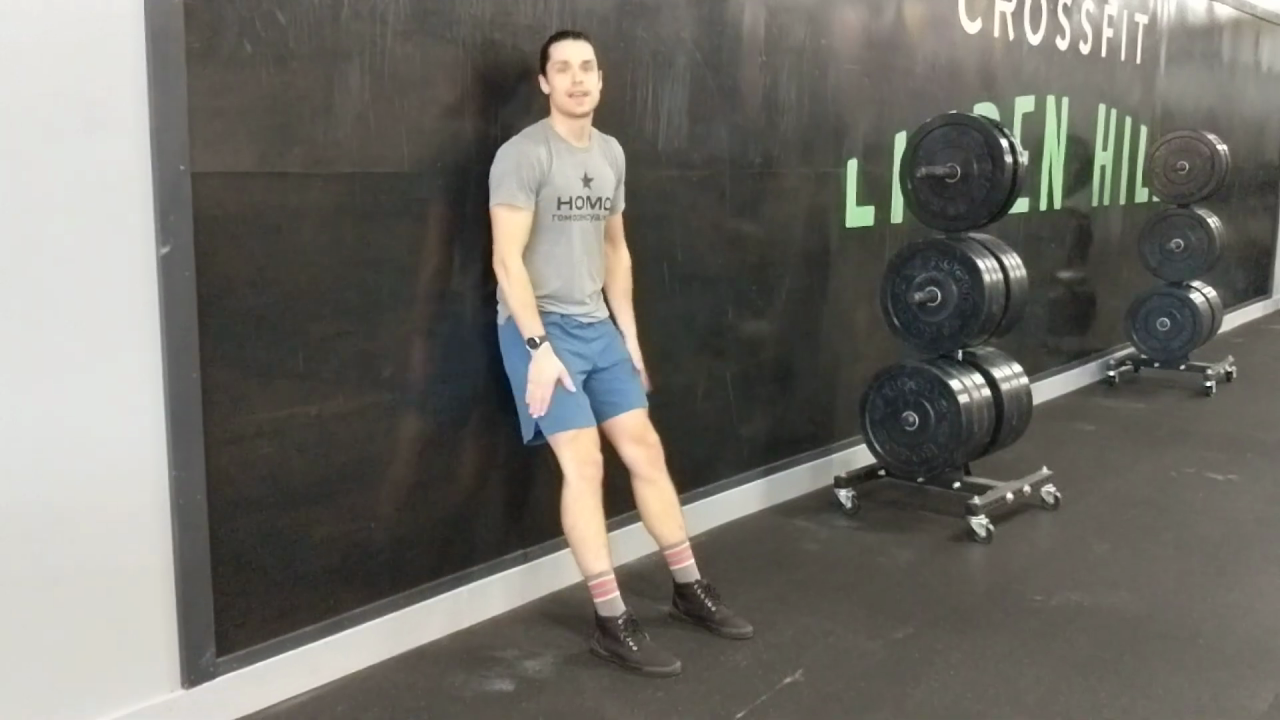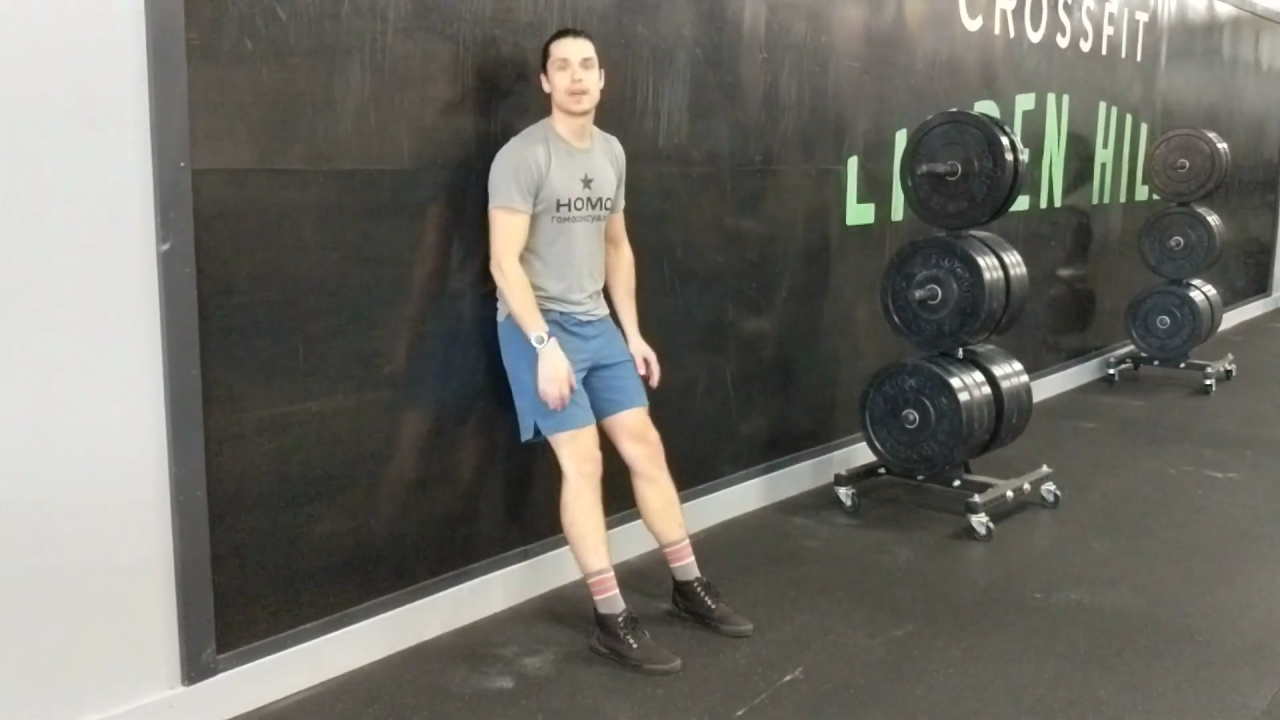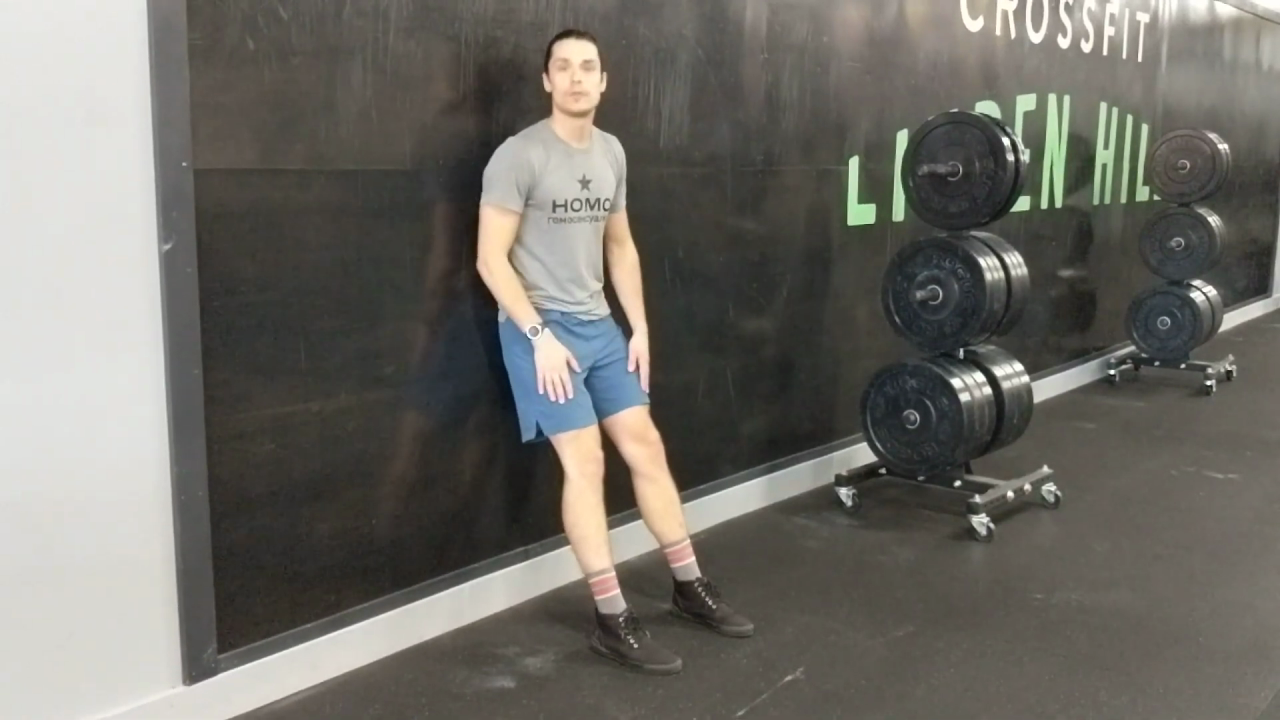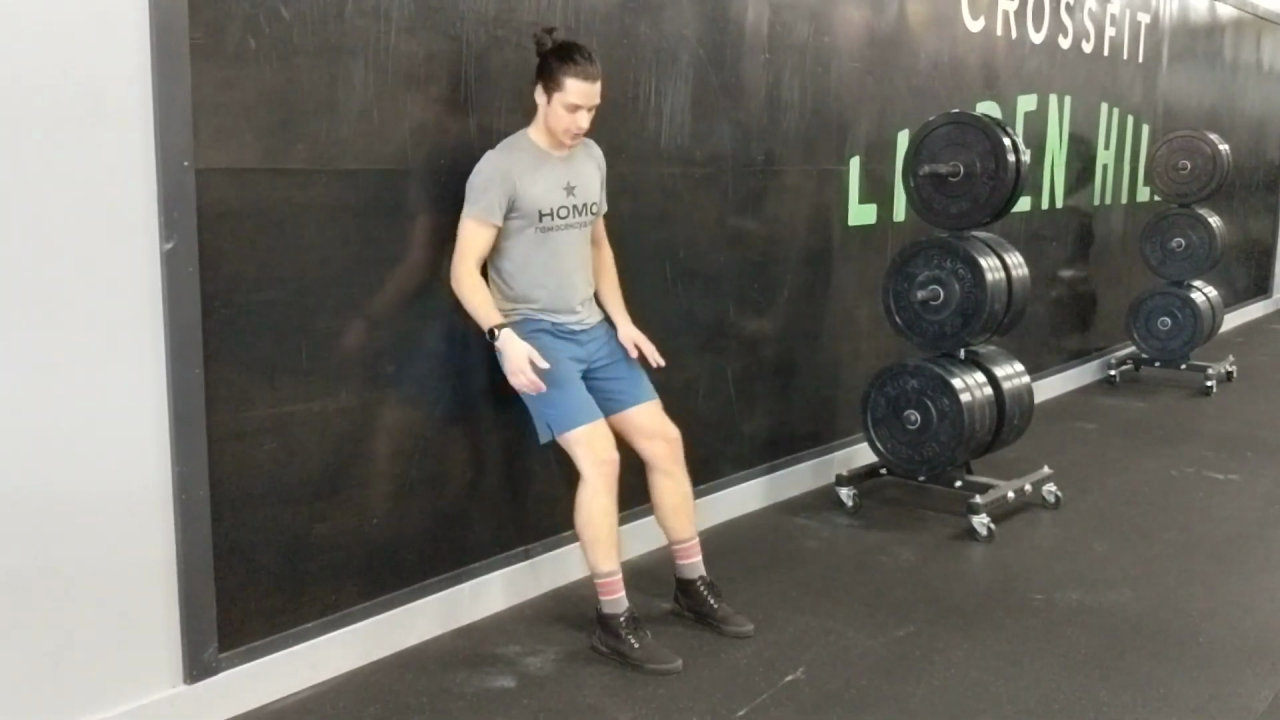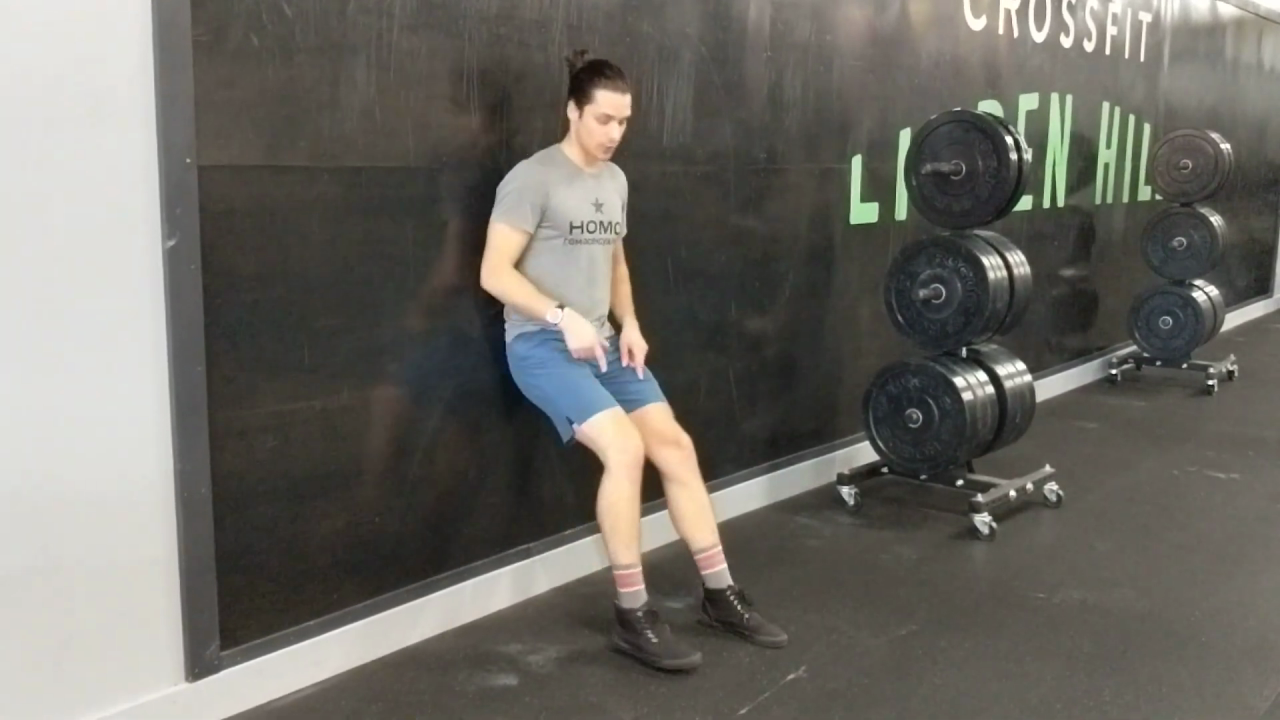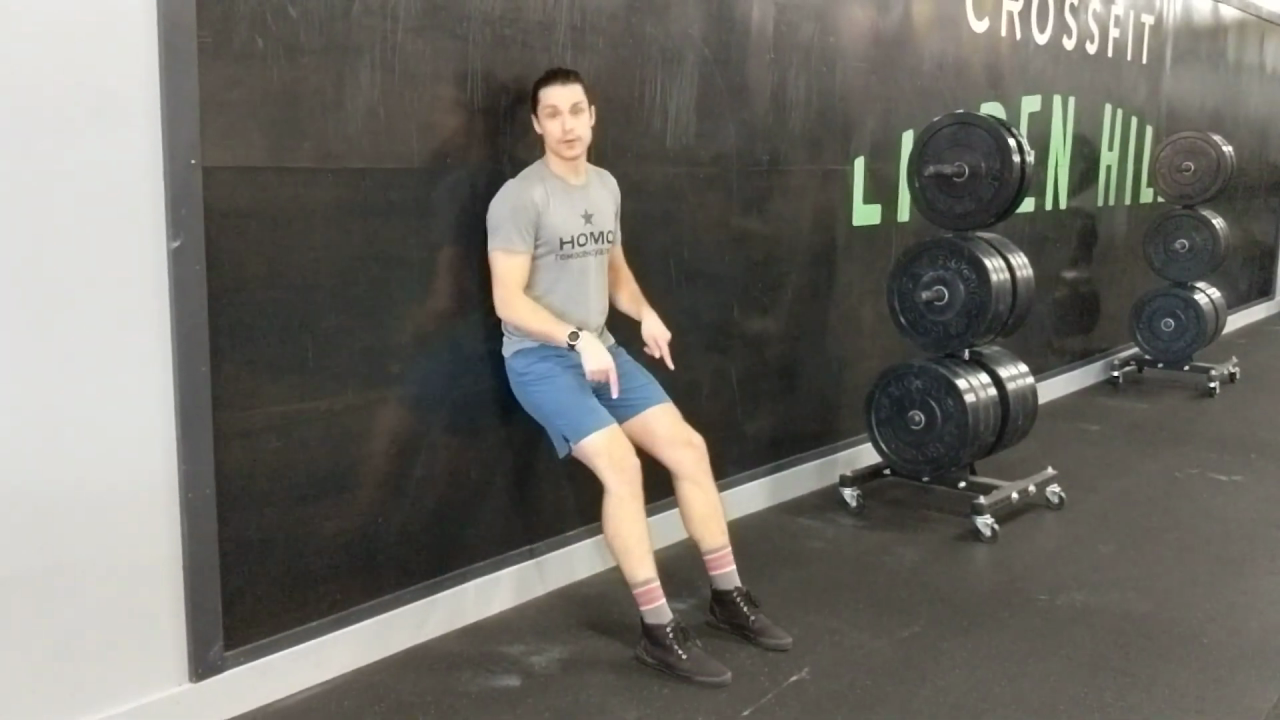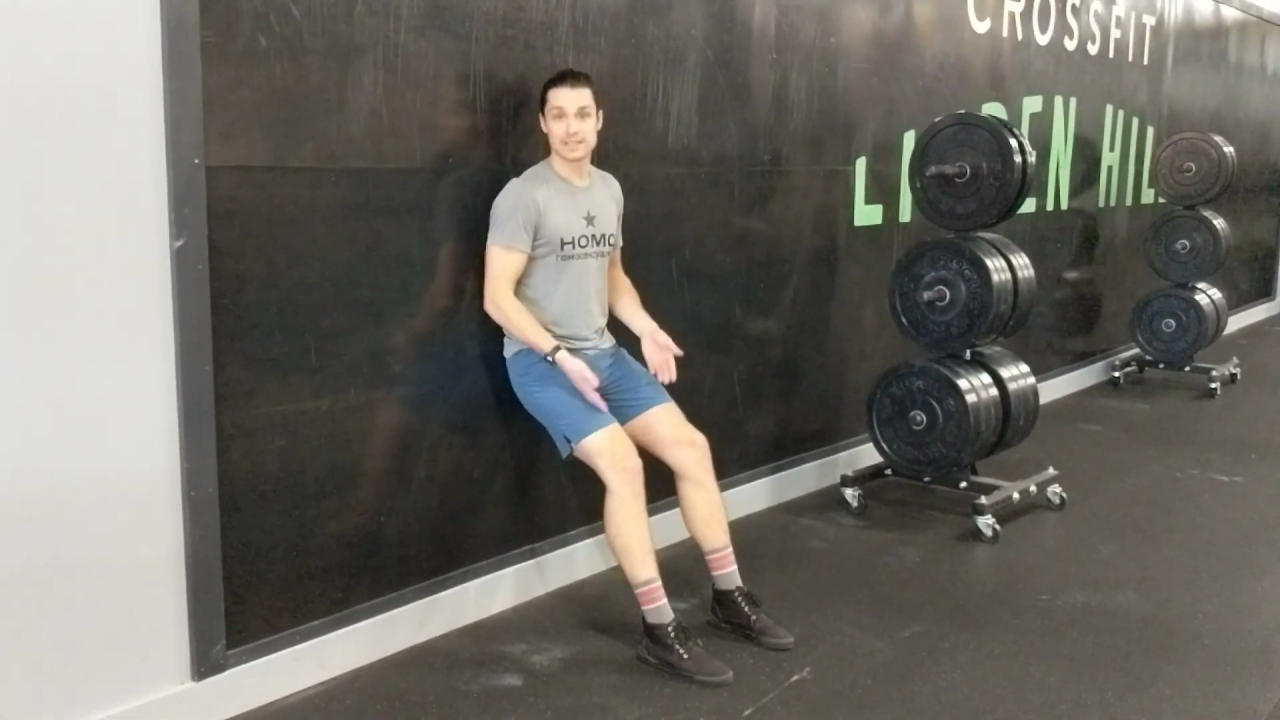
dt=0.7s
person 1, frame 1
left shoulder: (610, 152)
right shoulder: (523, 154)
right elbow: (508, 259)
left wrist: (629, 335)
right wrist: (539, 347)
left hip: (597, 327)
right hip: (541, 327)
left knee: (645, 449)
right knee: (584, 464)
left ankle: (690, 589)
right ankle: (612, 624)
person 1, frame 2
left shoulder: (611, 152)
right shoulder: (523, 156)
right elbow: (505, 263)
left wrist: (633, 333)
right wrist: (545, 348)
left hip: (596, 325)
right hip: (538, 329)
left knee: (645, 447)
right knee: (583, 463)
left ankle: (689, 587)
right ankle: (611, 621)
person 1, frame 3
left shoulder: (611, 152)
right shoulder: (520, 156)
right elbow: (491, 258)
left wrist: (640, 328)
right wrist: (540, 335)
left hip: (598, 324)
right hip: (541, 328)
left knee: (646, 445)
right knee: (585, 461)
left ankle: (690, 587)
right ankle: (613, 621)
person 1, frame 4
left shoulder: (592, 158)
right shoulder: (501, 169)
right elbow: (465, 269)
left wrist: (623, 321)
right wrist: (504, 337)
left hip: (596, 333)
right hip: (537, 339)
left knee: (664, 442)
right knee: (601, 459)
left ankle: (693, 586)
right ankle: (614, 621)
person 1, frame 5
left shoulder: (615, 179)
right shoulder: (533, 178)
right elbow: (494, 272)
left wrist: (629, 326)
right wrist: (563, 317)
left hip: (602, 343)
right hip: (541, 344)
left knee: (676, 448)
right knee: (625, 450)
left ankle: (720, 595)
right ankle: (632, 615)
person 1, frame 6
left shoulder: (606, 185)
right shoulder: (520, 197)
right elbow: (509, 301)
left wrist: (645, 314)
right wrist: (576, 341)
left hip: (601, 351)
right hip: (541, 359)
left knee: (688, 447)
right knee: (621, 465)
left ankle: (728, 596)
right ankle: (658, 630)
person 1, frame 7
left shoulder: (609, 189)
right shoulder: (524, 196)
right elbow: (497, 297)
left wrist: (649, 330)
right wrist: (559, 357)
left hip: (603, 353)
right hip: (542, 362)
left knee: (691, 448)
right knee: (622, 464)
left ankle: (730, 596)
right ankle: (660, 631)
